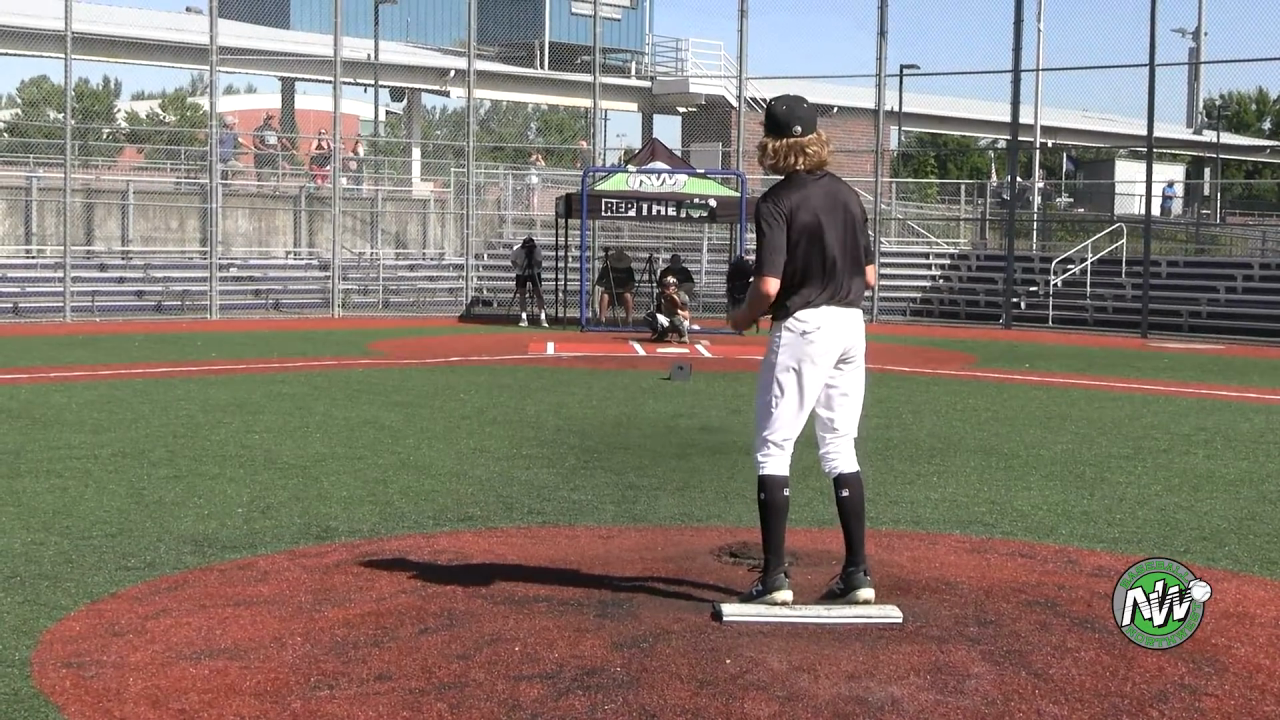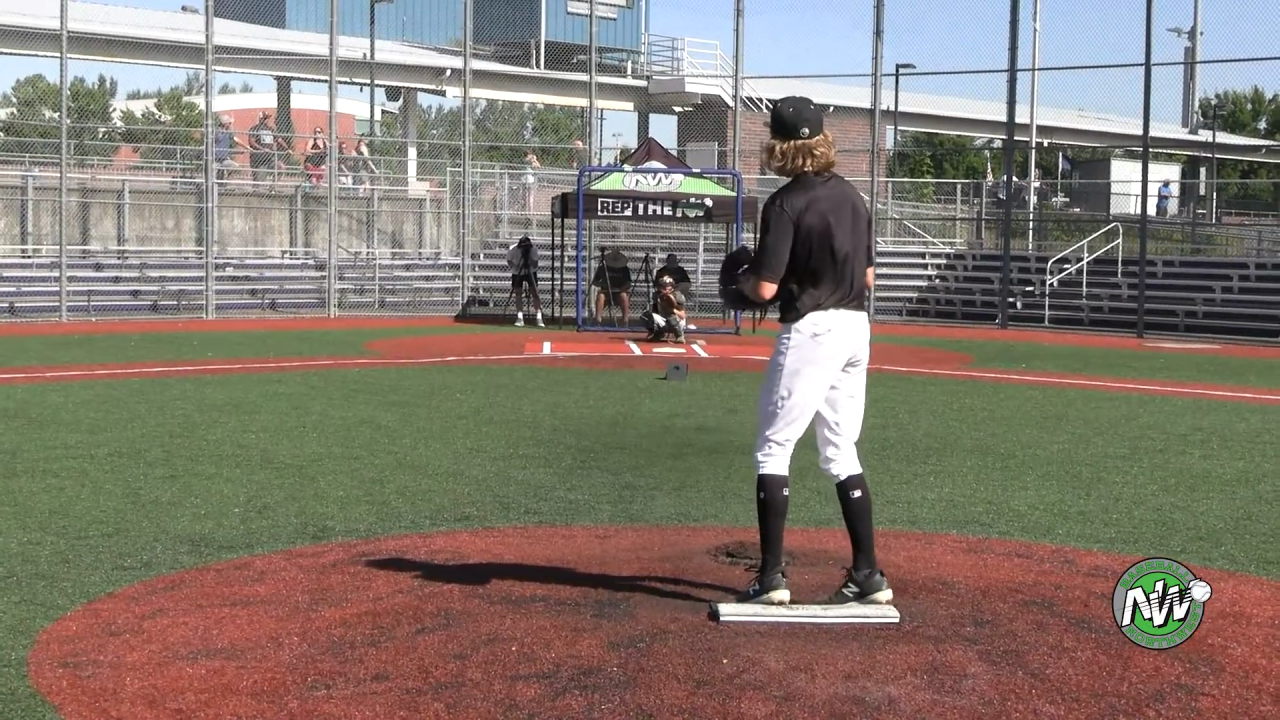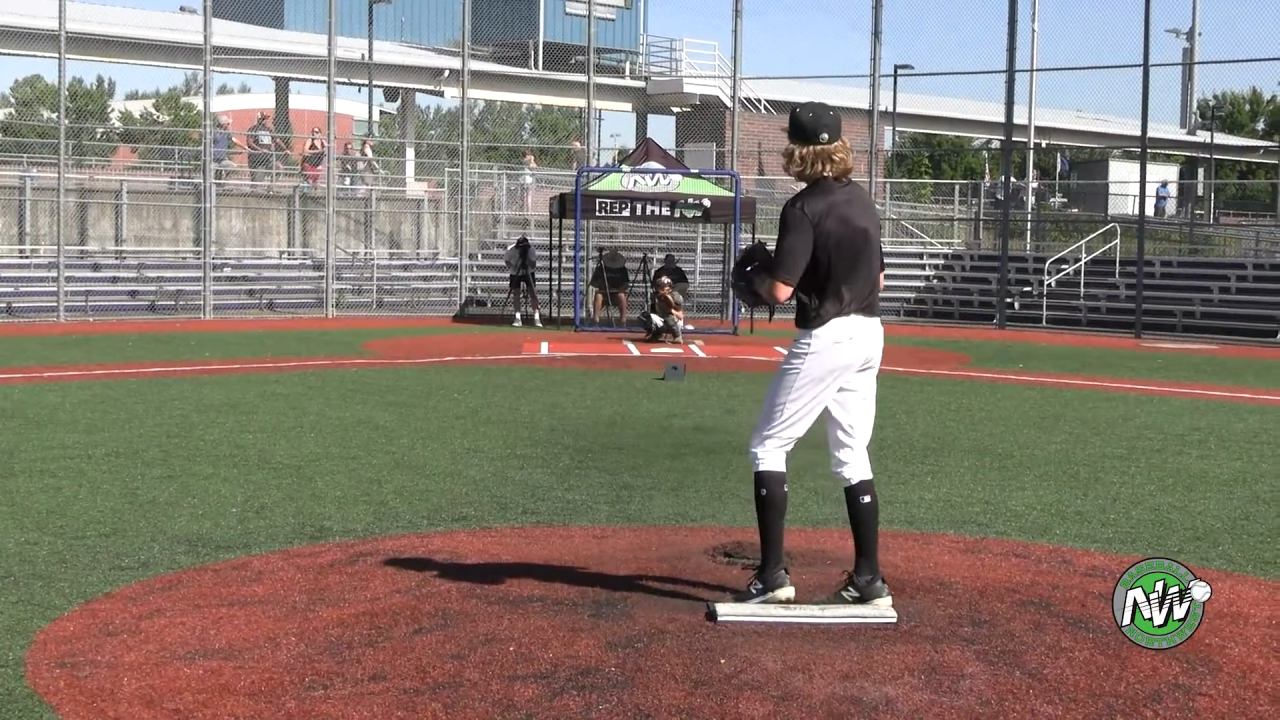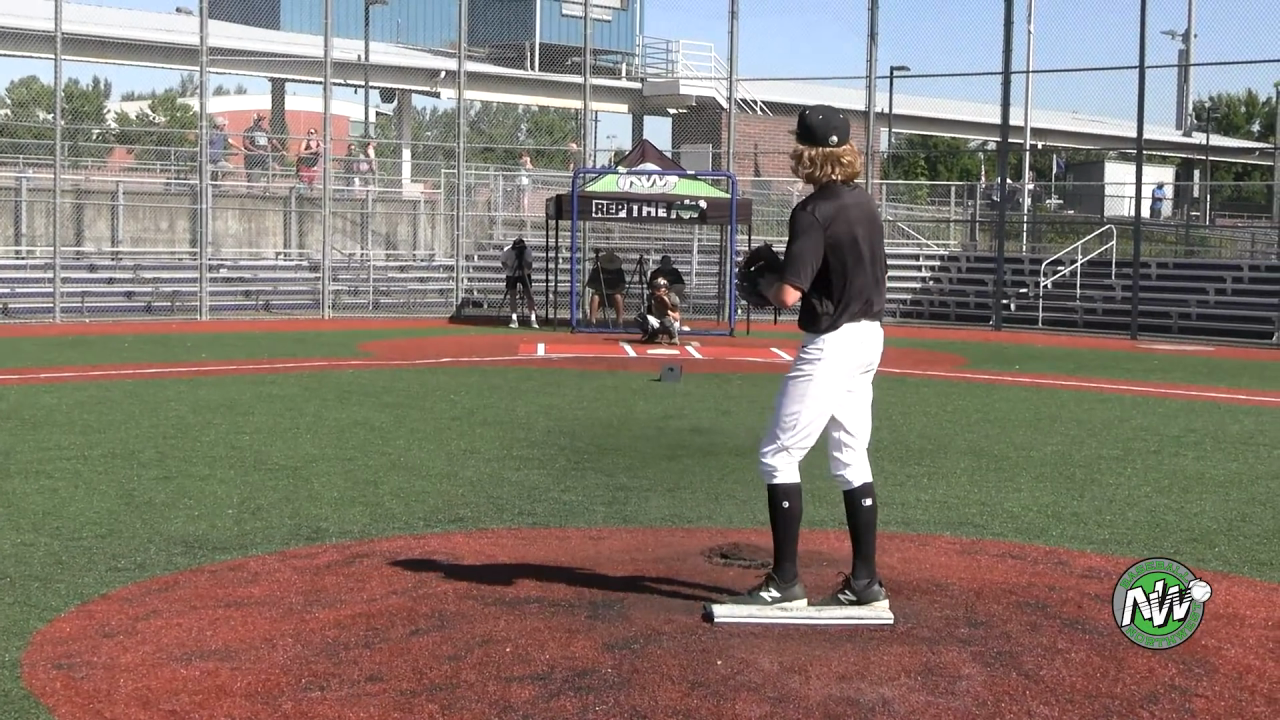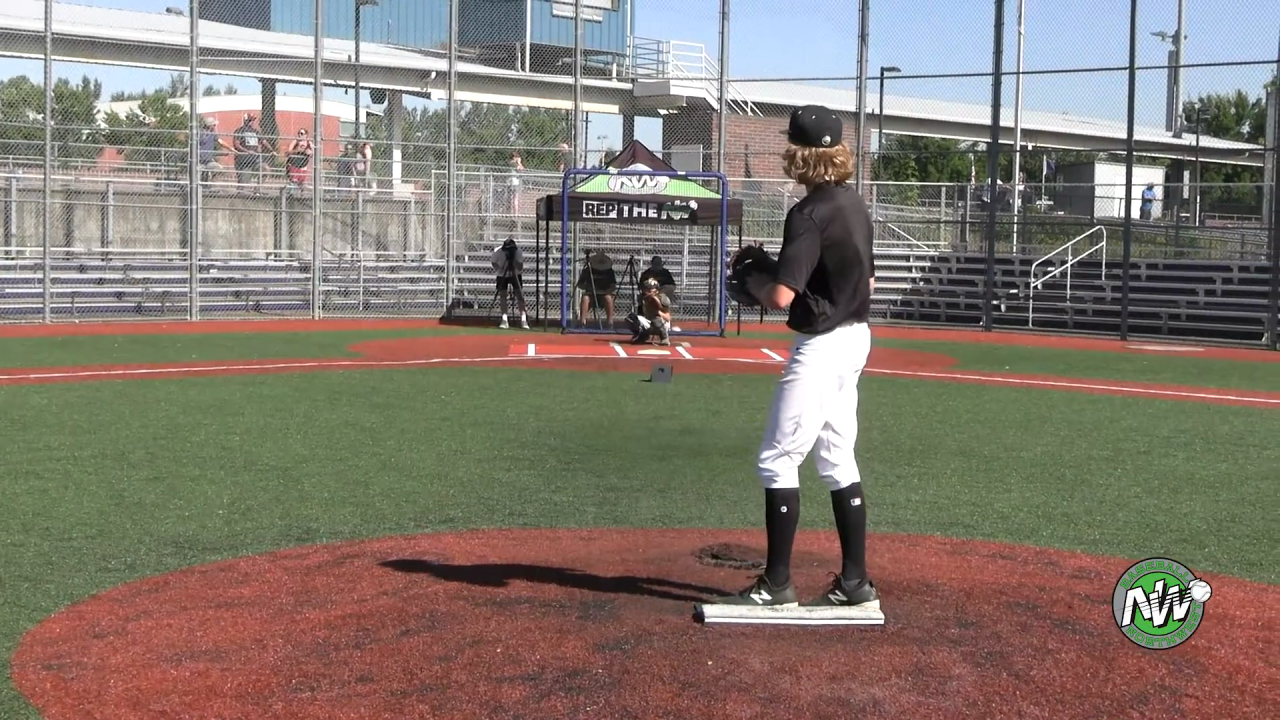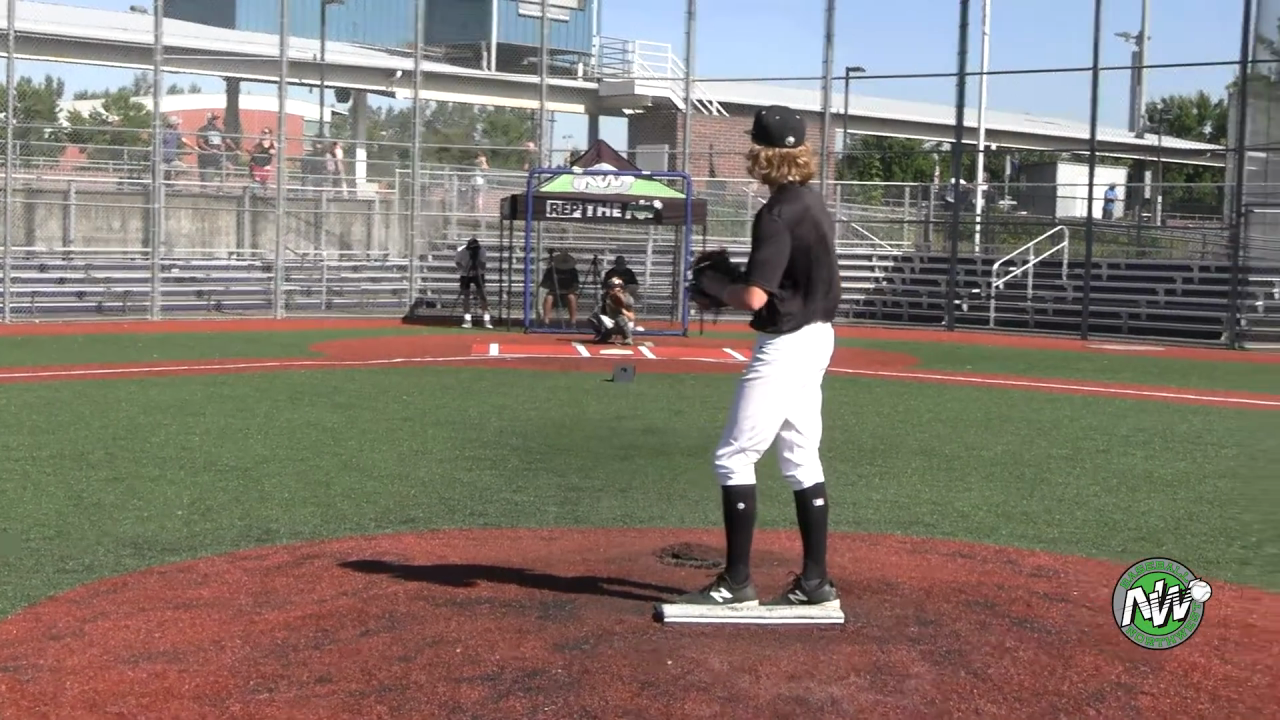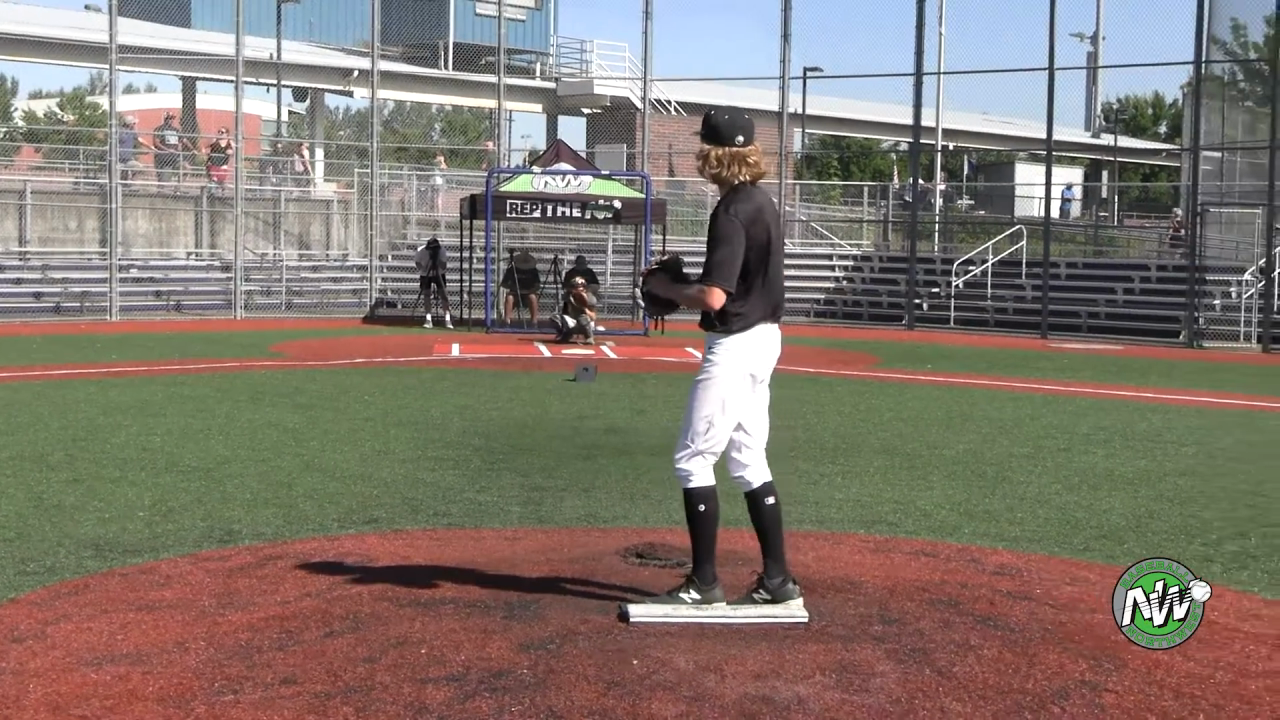
dt=0.2s
person 1, frame 1
left shoulder: (776, 202)
right shoulder: (846, 194)
left elbow: (767, 286)
right elbow: (869, 276)
left wrist: (744, 313)
left hip: (802, 329)
right hip: (851, 325)
left knee: (773, 450)
right knee: (841, 450)
left ankle: (774, 579)
right ankle: (856, 573)
person 1, frame 2
left shoulder: (785, 203)
right shoulder: (850, 196)
left elbow: (765, 287)
right elbow: (868, 276)
left wrist: (743, 278)
left hip: (810, 332)
right hip: (856, 327)
left knee: (772, 451)
right knee: (841, 454)
left ankle: (770, 577)
right ankle: (867, 575)
person 1, frame 3
left shoulder: (804, 207)
right shoulder: (862, 200)
left elbow: (780, 290)
left wrist: (756, 276)
left hip: (826, 338)
right hip: (867, 333)
left knee: (767, 447)
right knee: (852, 457)
left ankle: (771, 573)
right ankle: (868, 580)
person 1, frame 4
left shoulder: (813, 211)
right shoulder: (866, 204)
left elbow: (787, 294)
right elbow: (880, 281)
left wrist: (762, 280)
left hip: (829, 344)
right hip: (868, 336)
left knee: (779, 456)
right knee: (851, 460)
left ankle: (785, 582)
right ankle: (865, 581)
person 1, frame 5
left shoulder: (809, 213)
right shoulder: (855, 204)
left elbow: (782, 296)
left wrist: (753, 280)
left hip: (821, 345)
right hip: (853, 337)
left knee: (778, 460)
right knee: (838, 460)
left ankle: (777, 584)
right ankle: (855, 582)
person 1, frame 6
left shoulder: (777, 213)
right shoulder: (814, 204)
left elbow: (753, 297)
left wrist: (715, 285)
right wrist: (734, 279)
left hip: (784, 346)
right hip: (814, 338)
left knee: (733, 457)
right knee: (802, 462)
left ankle: (736, 582)
right ankle: (815, 581)
person 1, frame 7
left shoulder: (732, 211)
right shoulder: (761, 203)
left elbow: (713, 297)
left wrist: (667, 290)
right wrist: (683, 285)
left hip: (735, 346)
right hip: (758, 339)
left knee: (693, 459)
right knee: (749, 464)
left ankle: (705, 583)
right ankle: (777, 579)
